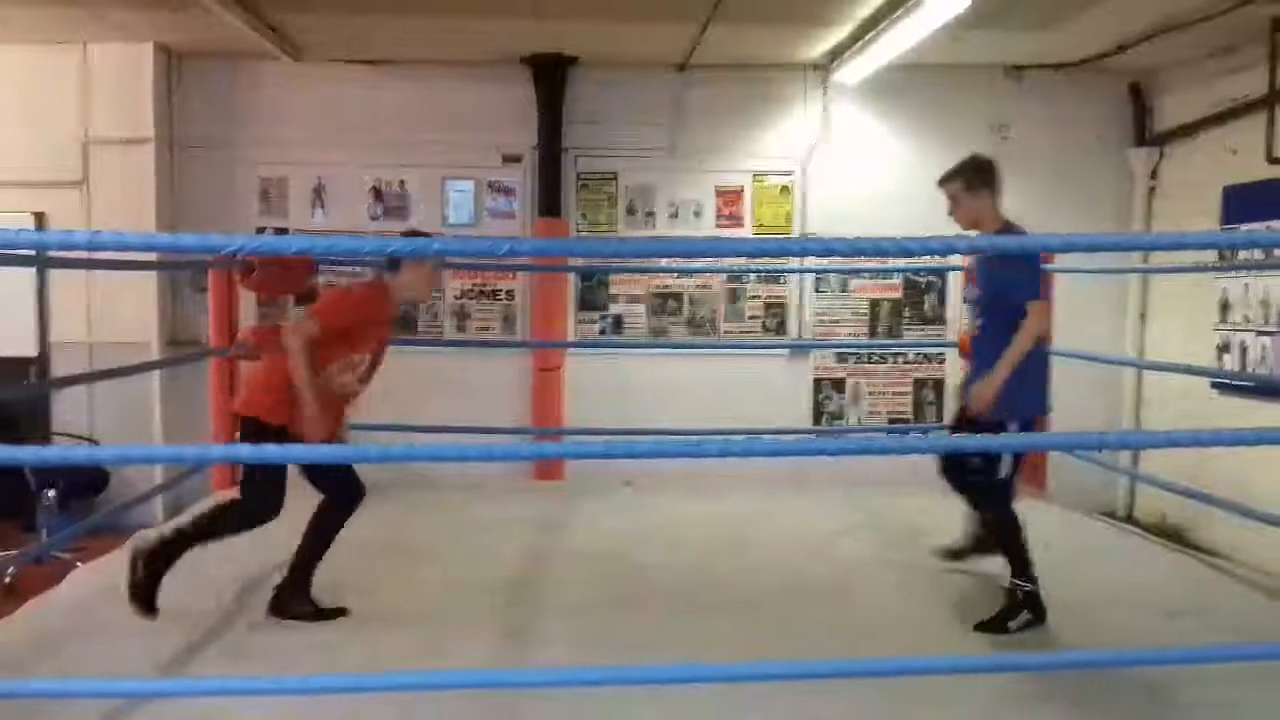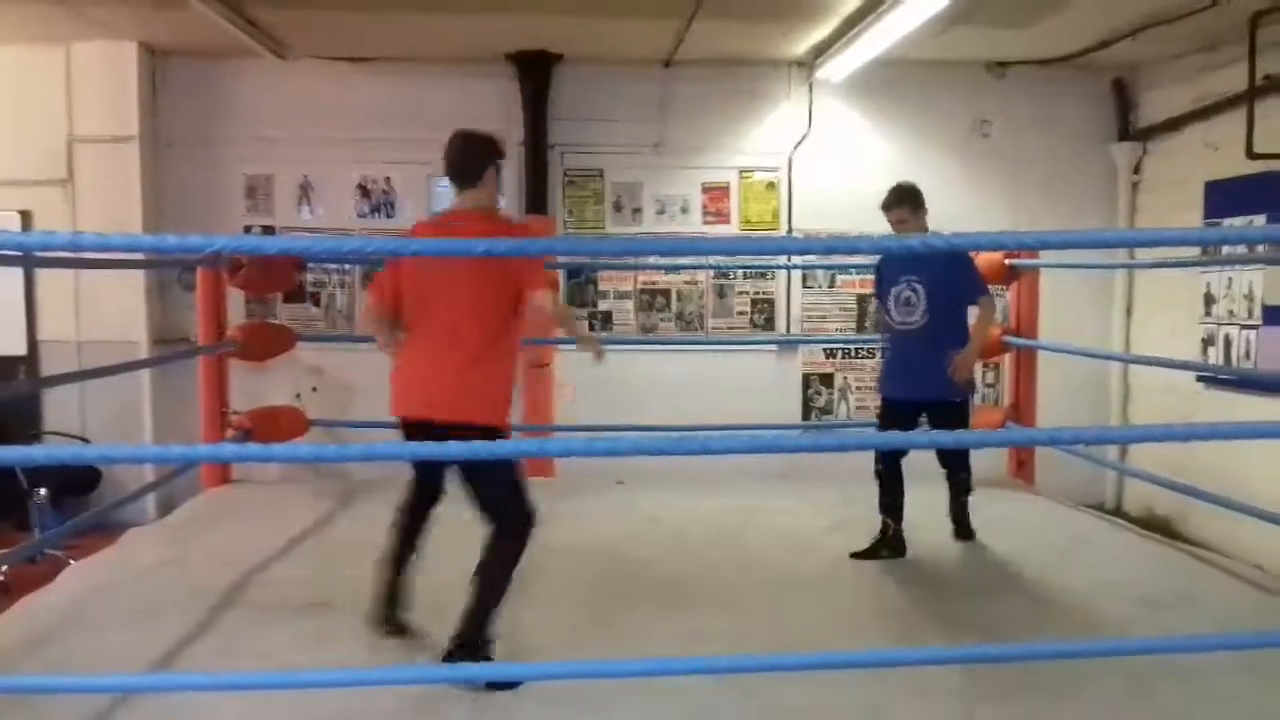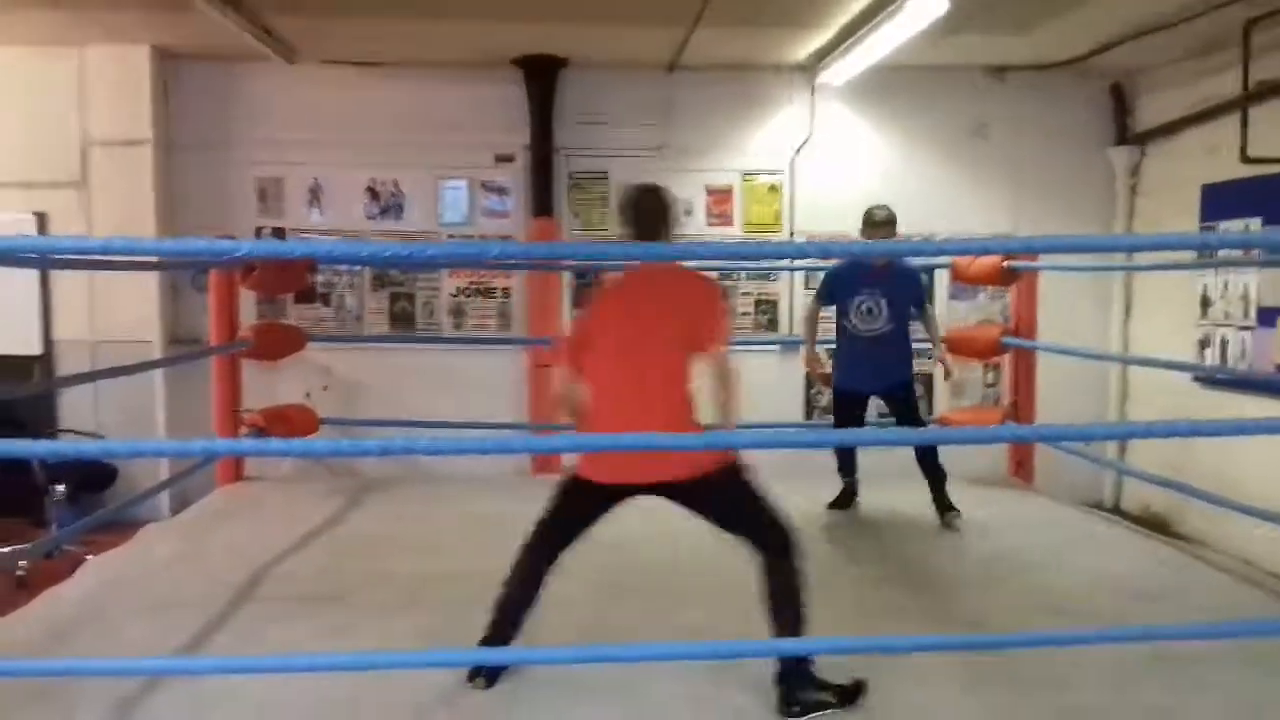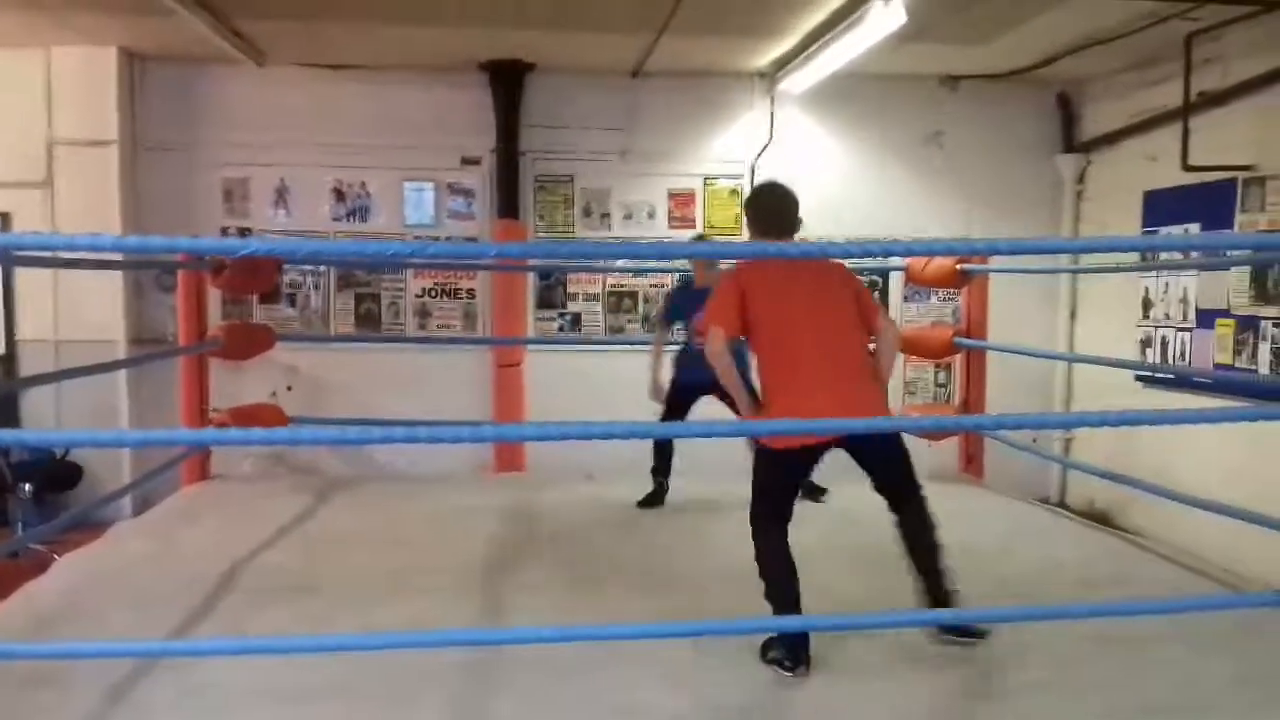
dt=0.7s
person 1, frame 1
left shoulder: (386, 316)
right shoulder: (364, 300)
right elbow: (296, 331)
left wrist: (333, 421)
right wrist: (311, 405)
left hip: (312, 419)
right hip: (271, 407)
left knee: (347, 493)
right knee: (260, 507)
left ankle: (292, 594)
right ankle: (156, 556)
person 1, frame 2
left shoulder: (416, 238)
right shoulder: (513, 238)
left elbow: (373, 317)
right elbow: (545, 305)
right wrist: (584, 336)
left hip: (414, 400)
right hip: (472, 405)
left knee: (425, 491)
right knee: (513, 520)
left ankle: (390, 601)
right ankle: (468, 645)
person 1, frame 3
left shoulder: (603, 297)
right shoulder: (697, 290)
left elbow: (564, 389)
right elbow: (720, 362)
right wrist: (725, 436)
left hip: (607, 457)
right hip: (683, 454)
left knee: (544, 545)
right knee: (776, 545)
left ankle: (491, 656)
person 1, frame 4
left shoulder: (740, 278)
right shoulder: (836, 272)
left elbow: (715, 346)
right elbow: (889, 335)
left wrist: (749, 411)
left hip: (791, 422)
right hip: (862, 413)
left knee: (768, 525)
right knee: (909, 504)
left ankle: (791, 645)
right ankle: (944, 611)
person 2, frame 1
left shoulder: (1015, 247)
right shoulder: (986, 250)
left elbow: (1039, 316)
left wrist: (995, 378)
left hip: (1010, 394)
right hip: (987, 389)
left knee: (992, 490)
right knee: (953, 462)
left ankle: (1026, 597)
right ankle: (985, 533)
person 2, frame 2
left shoulder: (952, 257)
right shoulder: (887, 262)
left elbow: (987, 307)
left wrist: (971, 350)
left hip: (945, 380)
right hip: (899, 380)
left knee: (953, 456)
right knee: (887, 456)
left ankle: (960, 511)
right ankle: (890, 536)
person 2, frame 3
left shoulder: (907, 275)
right shoulder: (842, 272)
left elbow: (924, 313)
right elbow: (815, 308)
left wrist: (938, 349)
right wrist: (810, 351)
left hip: (895, 372)
right hip: (850, 372)
left knee: (915, 429)
left ankle: (941, 495)
right ankle: (849, 486)
person 2, frame 4
right shoulder: (680, 295)
right elbow: (661, 333)
right wrist: (655, 376)
right hip: (690, 373)
right knee: (667, 426)
left ankle: (799, 481)
right ankle: (660, 485)
